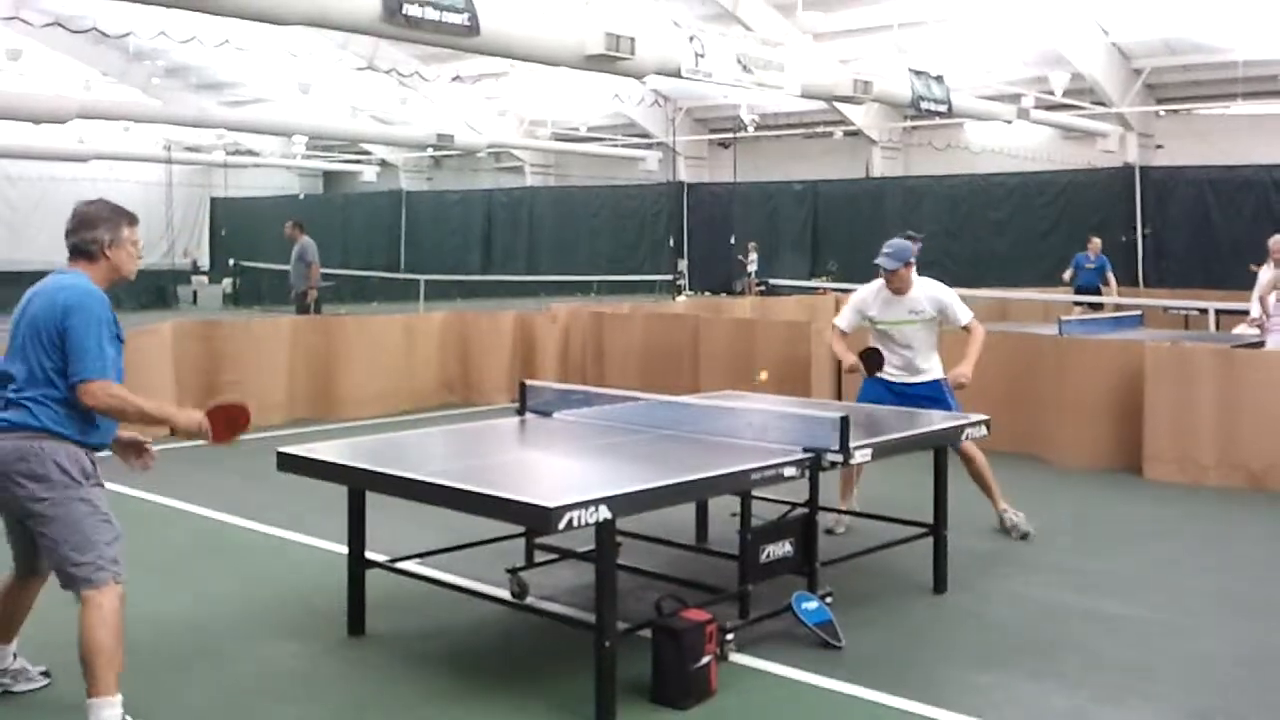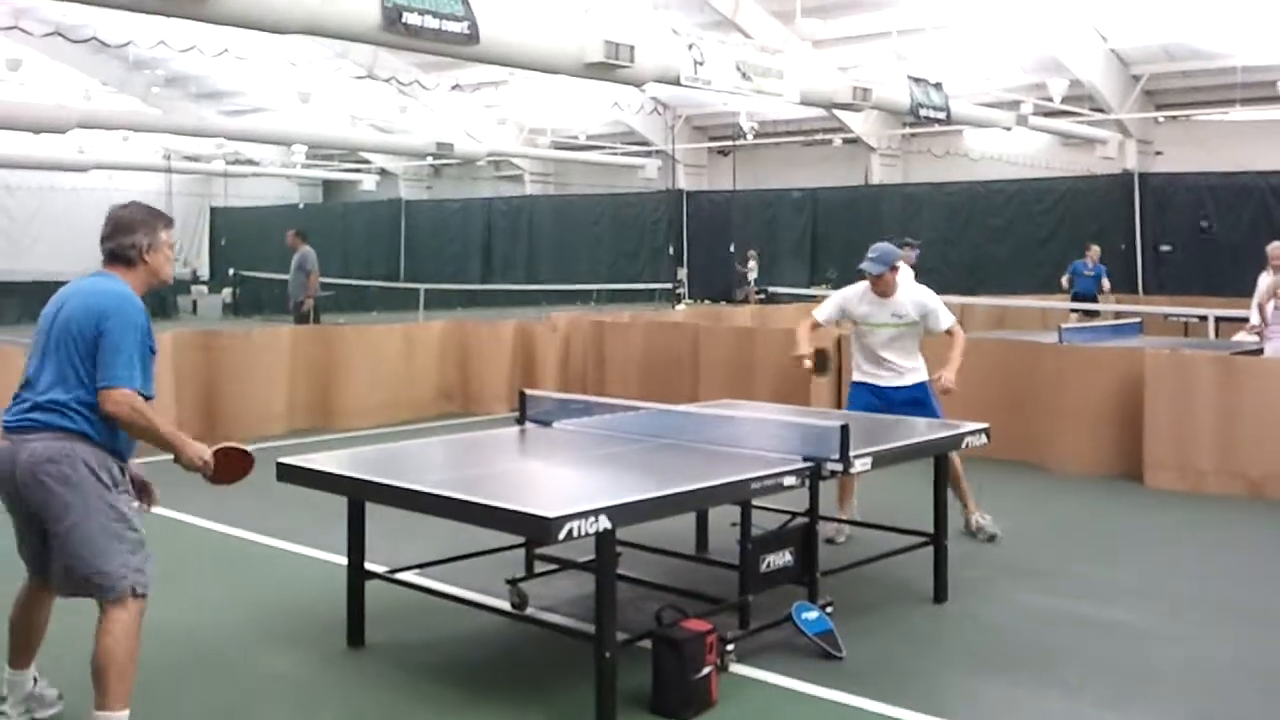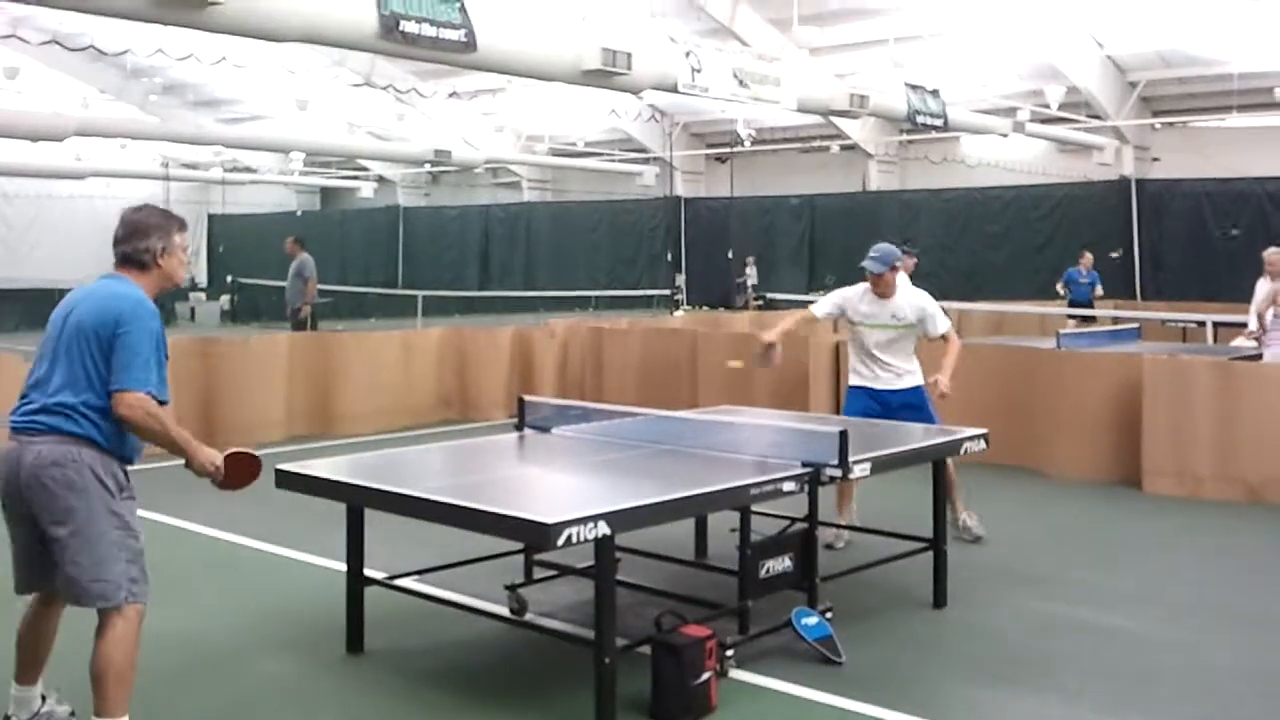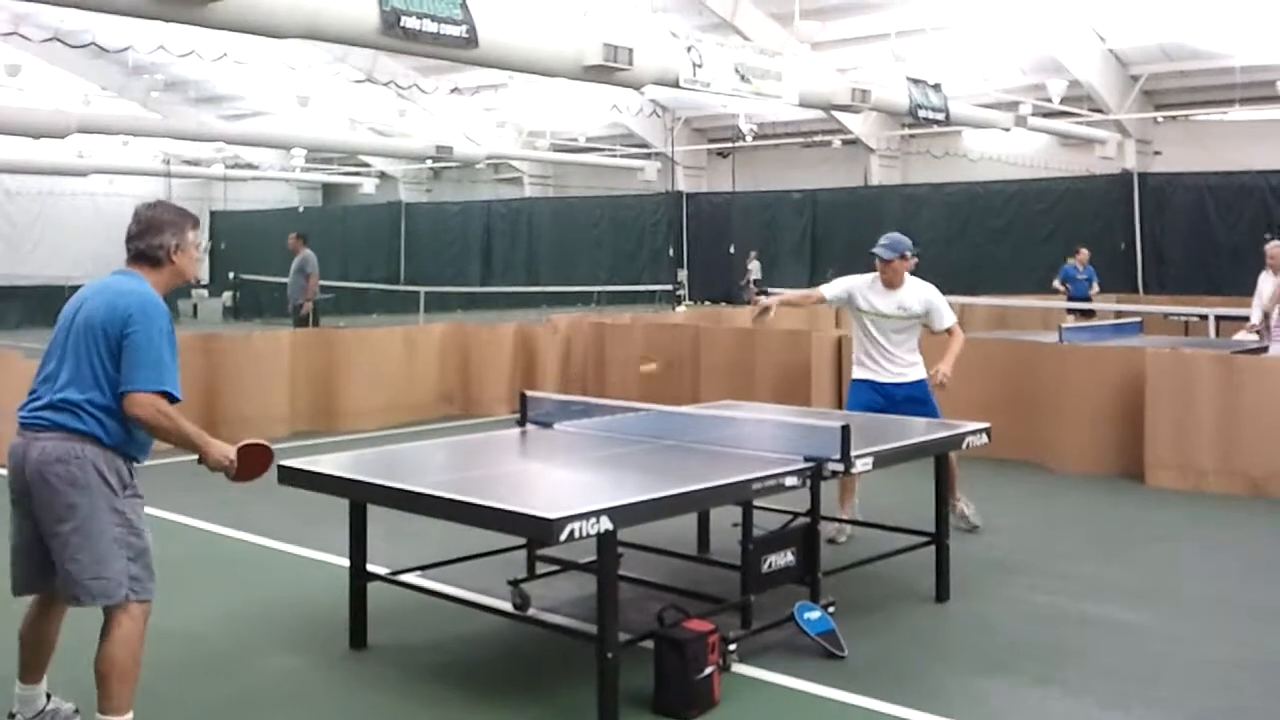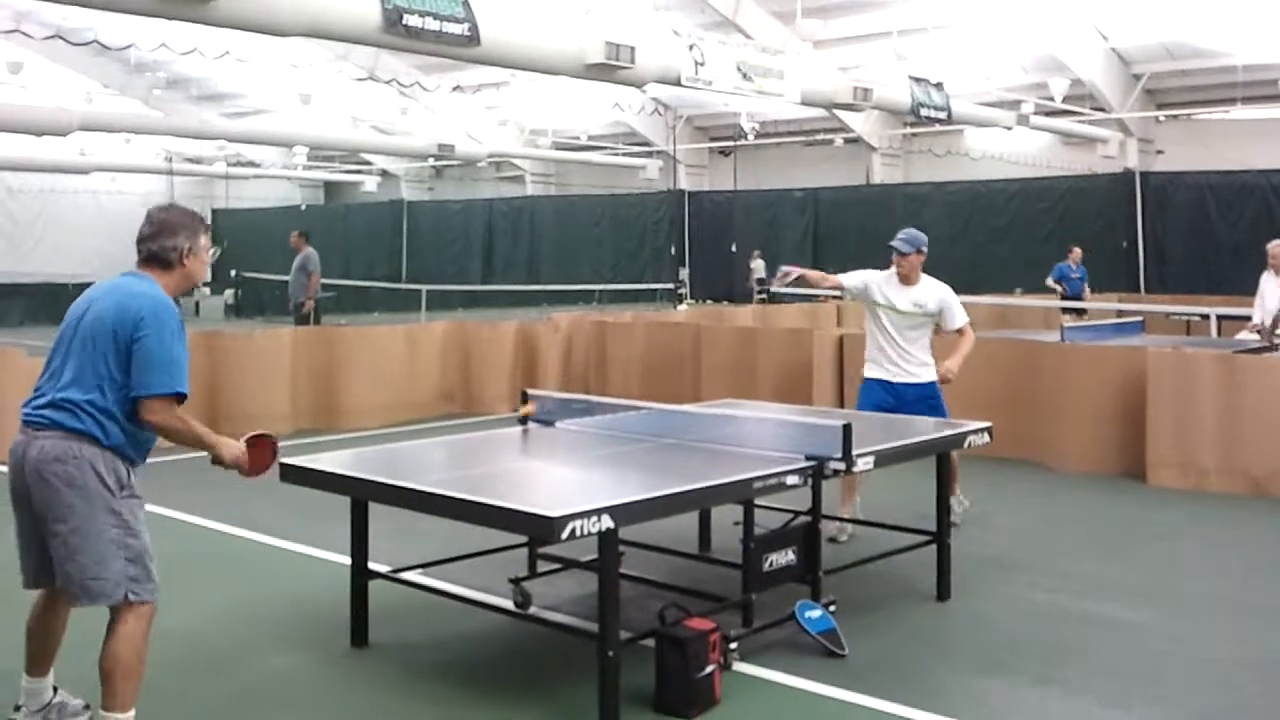
dt=0.1s
person 1, frame 1
left shoulder: (45, 292)
right shoulder: (85, 301)
right elbow: (93, 394)
left wrist: (112, 437)
right wrist: (171, 416)
right hip: (47, 454)
right knee: (102, 585)
person 1, frame 2
left shoulder: (71, 296)
right shoulder: (123, 306)
right elbow: (117, 401)
left wrist: (124, 465)
right wrist: (181, 444)
right hip: (75, 461)
left knee: (45, 576)
right knee: (123, 596)
person 1, frame 3
left shoulder: (82, 298)
right shoulder: (136, 310)
right elbow: (130, 406)
right wrist: (195, 452)
right hip: (78, 463)
left knee: (50, 592)
right knee: (123, 605)
person 1, frame 4
left shoulder: (93, 293)
right shoulder: (146, 307)
right elbow: (142, 406)
right wrist: (208, 447)
left hip: (31, 448)
right hip: (83, 460)
left knee: (52, 591)
right knee: (128, 603)
person 1, frame 5
left shoulder: (98, 294)
right shoulder: (157, 309)
right elbow: (158, 411)
right wrist: (220, 447)
left hip: (31, 446)
right hip: (83, 459)
left knee: (59, 588)
right knee: (135, 601)
person 2, frame 1
left shoulder: (937, 294)
right shoulder: (867, 296)
left elbow: (975, 330)
right elbow: (836, 332)
left wrist: (966, 366)
right wrist: (844, 356)
left hip: (928, 381)
right hip: (881, 380)
left knee: (963, 445)
left ankle: (1003, 509)
right ankle: (843, 508)
person 2, frame 2
left shoulder: (921, 296)
right shoulder: (850, 296)
left elbow: (956, 334)
right elbow: (810, 322)
left wrist: (951, 370)
right wrist: (804, 347)
left hip: (911, 384)
right hip: (866, 384)
left ankle: (971, 513)
right ankle: (844, 516)
person 2, frame 3
left shoulder: (919, 301)
right shoulder: (850, 297)
left elbow: (952, 339)
right elbow: (805, 315)
left wrist: (945, 374)
right wrist: (776, 333)
left hip: (909, 388)
right hip: (864, 388)
left ankle: (959, 515)
right ankle: (844, 521)
person 2, frame 4
left shoulder: (926, 293)
right shoulder: (856, 286)
left elbow: (956, 333)
right elbow: (811, 296)
left wrist: (947, 363)
right wrist: (777, 299)
left hip: (912, 381)
right hip: (868, 382)
left ankle: (956, 502)
right ankle: (845, 516)
person 2, frame 5
left shoulder: (940, 293)
right shoulder: (872, 281)
left elbow: (967, 334)
right elbow: (827, 281)
left wrist: (955, 361)
right wrist: (803, 274)
left hip: (922, 383)
right hip: (879, 380)
left ankle: (953, 496)
right ankle: (846, 514)
